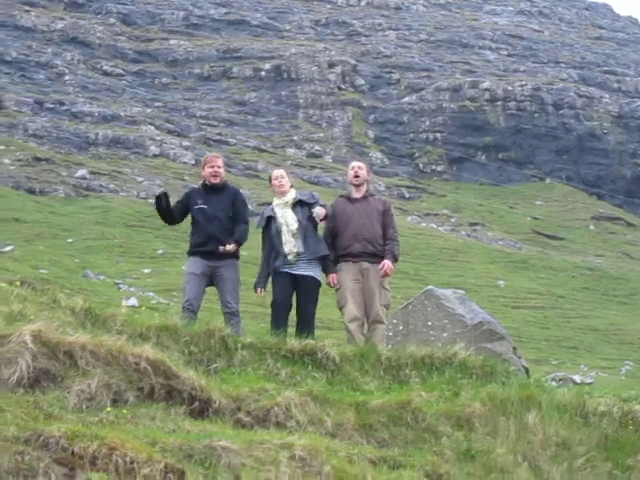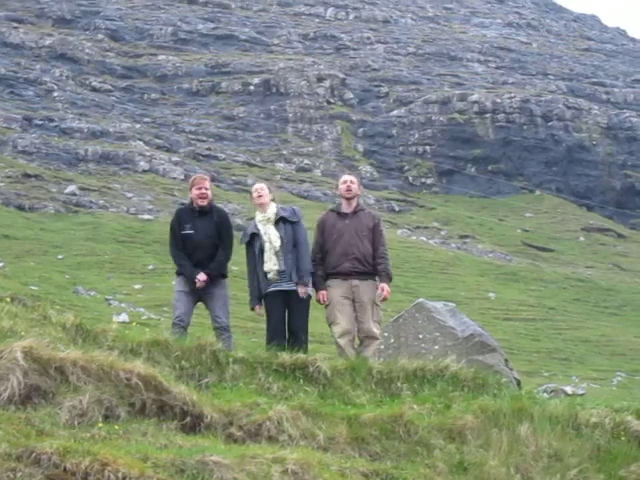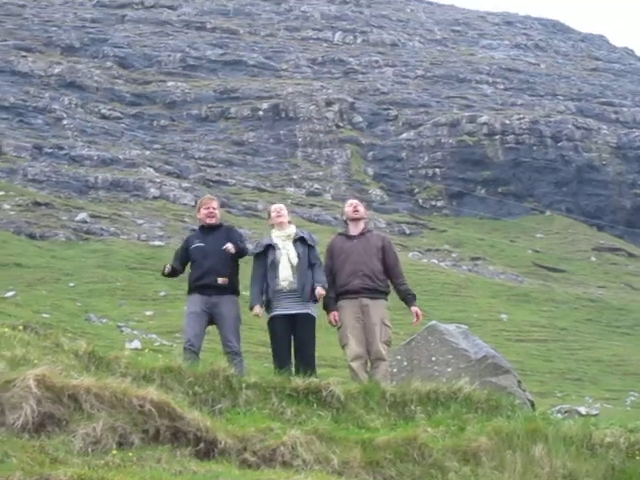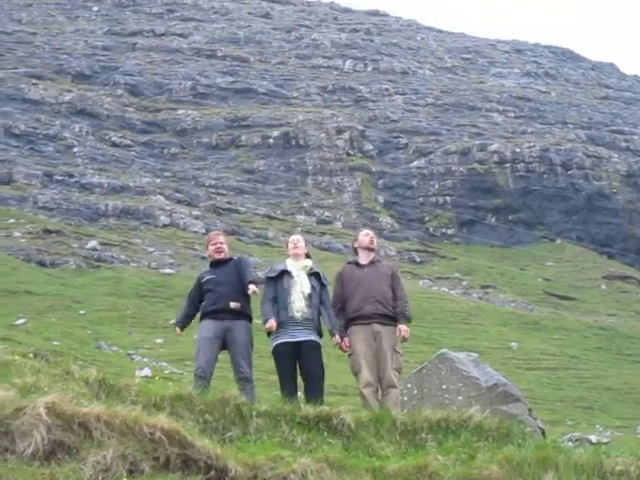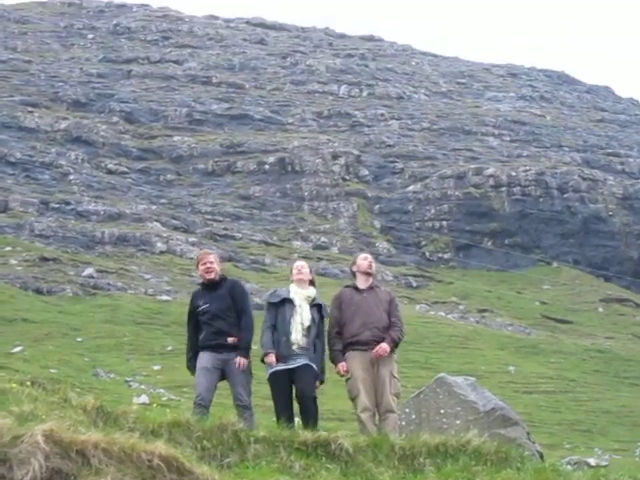
dt=0.3s
person 1, frame 1
left shoulder: (382, 204)
right shoulder: (337, 206)
left elbow: (392, 236)
right elbow: (329, 239)
left wrist: (390, 258)
right wrist: (330, 269)
left hip: (375, 265)
right hip: (347, 266)
left knee: (377, 316)
right knee: (352, 317)
person 1, frame 2
left shoulder: (372, 219)
right shoulder: (326, 220)
left elbow: (381, 252)
right elbow: (317, 256)
left wrist: (384, 279)
right wrist: (319, 286)
left hip: (366, 283)
right hip: (336, 283)
left knee: (370, 332)
right knee: (342, 332)
person 1, frame 3
left shoulder: (381, 240)
right shoulder: (335, 244)
left elbow: (396, 274)
right elbow: (328, 278)
left wrist: (411, 301)
right wrist: (330, 307)
left hip: (376, 302)
right hip: (347, 303)
left knee: (379, 353)
right knee: (354, 354)
person 1, frame 4
left shoulder: (389, 269)
right shoulder: (345, 272)
left elbow: (400, 299)
right elbow: (337, 306)
left wrist: (403, 321)
right wrist: (341, 333)
left hip: (387, 328)
right hip: (358, 329)
left knee: (390, 380)
right knee: (366, 381)
person 1, frame 5
left shoulder: (387, 295)
right shoulder: (342, 296)
left elbow: (397, 325)
right elbow: (334, 330)
left wrist: (389, 342)
right wrist: (337, 358)
left hip: (384, 354)
right hip: (355, 354)
left knee: (388, 406)
right knee: (364, 407)
person 2, frame 1
left shoulder: (233, 194)
right shoulder: (193, 194)
left elbow: (243, 223)
right elbow: (171, 217)
left wrist: (236, 242)
right wrist: (162, 201)
left hip: (226, 260)
right hip: (198, 258)
left knee: (231, 308)
right knee: (189, 305)
person 2, frame 2
left shoulder: (220, 215)
right shoulder: (181, 214)
left elbow: (226, 250)
right elbow: (175, 249)
left wrist: (208, 274)
right wrist: (192, 273)
left hip: (215, 280)
right hip: (186, 279)
left knee: (222, 324)
right knee: (179, 322)
person 2, frame 3
left shoulder: (228, 232)
right shoulder: (192, 239)
left elbow: (243, 250)
right elbow: (178, 263)
left wrist: (235, 247)
right wrist: (170, 269)
left hip: (226, 296)
right hip: (198, 296)
left knee: (232, 347)
right knee: (191, 345)
person 2, frame 4
left shoulder: (239, 264)
right shoulder: (204, 276)
left elbow: (249, 274)
right elbow: (193, 303)
left wrist: (252, 283)
right wrist: (181, 322)
left hip: (238, 322)
right hip: (210, 322)
left knee: (244, 373)
right knee: (202, 372)
person 2, frame 5
left shoulder: (234, 286)
right shoulder: (197, 296)
left elbow: (247, 317)
right elbow: (193, 330)
left wrist: (244, 350)
right wrist: (192, 361)
left hip: (235, 352)
right hip: (208, 353)
left knee: (243, 402)
right knee: (201, 400)
person 3, frame 1
left shoulder: (307, 199)
right shoulder: (269, 214)
left elbow: (318, 213)
right elbow: (267, 250)
left wrist: (321, 210)
right wrist: (261, 281)
left hip: (309, 266)
right hip: (283, 267)
left knee: (306, 313)
right knee: (279, 303)
person 3, frame 2
left shoulder: (290, 214)
right shoulder: (252, 230)
left elbow: (302, 244)
right elbow: (253, 266)
left wrist: (304, 279)
right wrist: (255, 299)
left hip: (296, 283)
right hip: (272, 286)
left knee: (298, 329)
right knee: (275, 327)
person 3, frame 3
left shoulder: (304, 239)
right shoulder: (264, 246)
left elbow: (316, 264)
right elbow: (258, 276)
left wrist: (320, 284)
right wrist: (256, 302)
left hip: (303, 304)
right hip: (277, 306)
left knee: (305, 351)
right knee: (281, 353)
person 3, frame 4
left shoulder: (316, 275)
right shoulder: (277, 273)
left elbow: (325, 303)
right elbow: (268, 299)
left wrist: (334, 329)
right wrist: (269, 317)
left hip: (309, 333)
right hip: (283, 333)
left knee: (314, 375)
right knee: (287, 381)
person 3, frame 5
left shoulder: (317, 304)
right shoulder: (278, 296)
left elbow: (319, 338)
right elbow: (267, 326)
left wrist: (320, 373)
right wrist: (268, 351)
left hip: (305, 360)
right hip: (280, 362)
left knee: (307, 395)
right knee: (282, 410)
